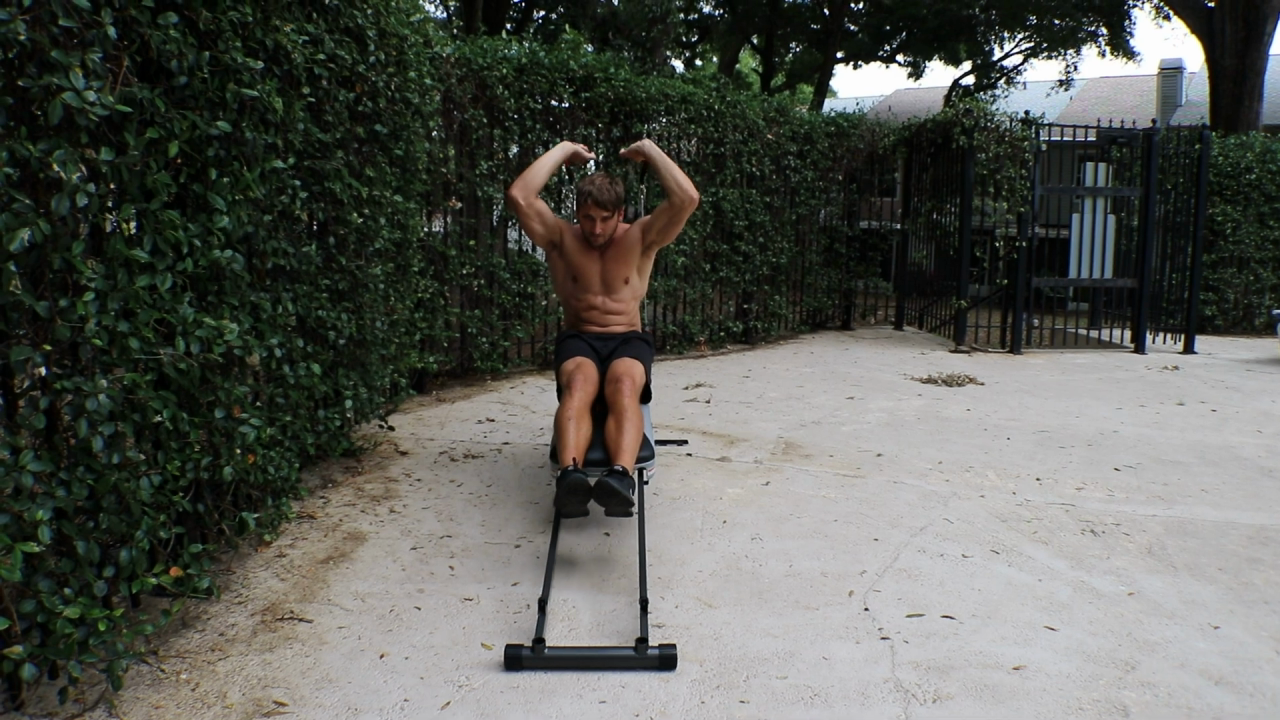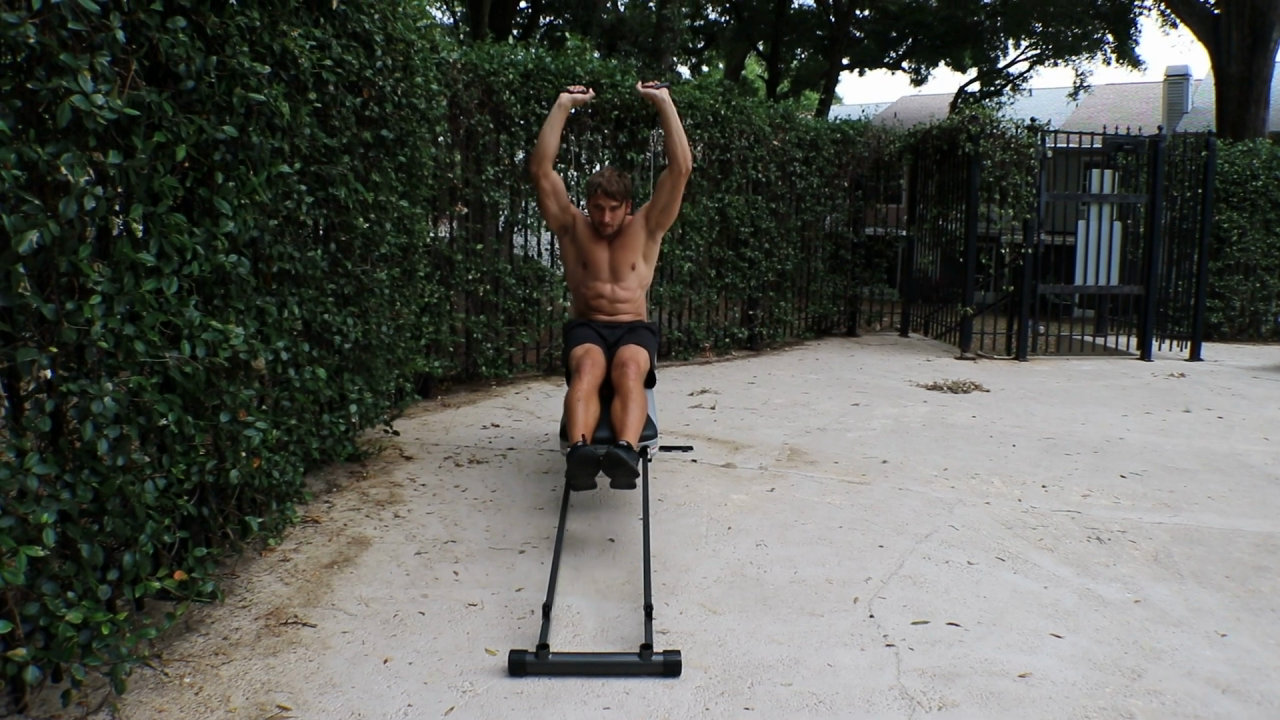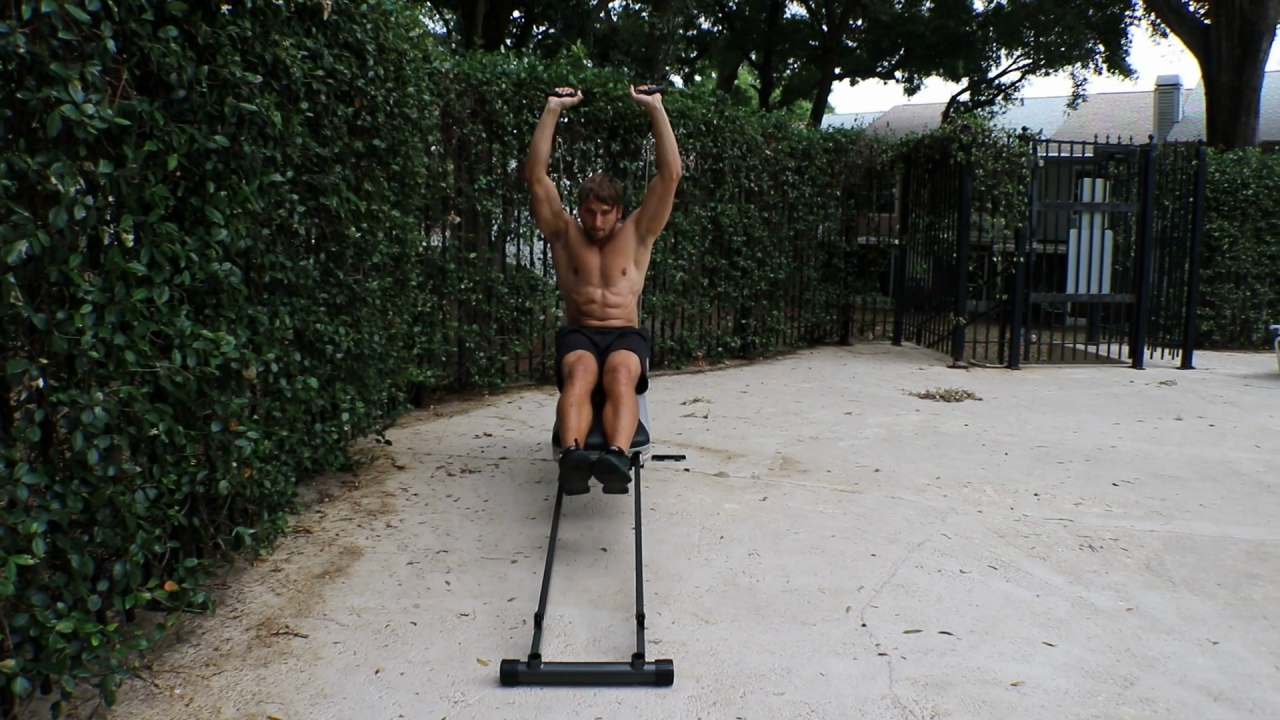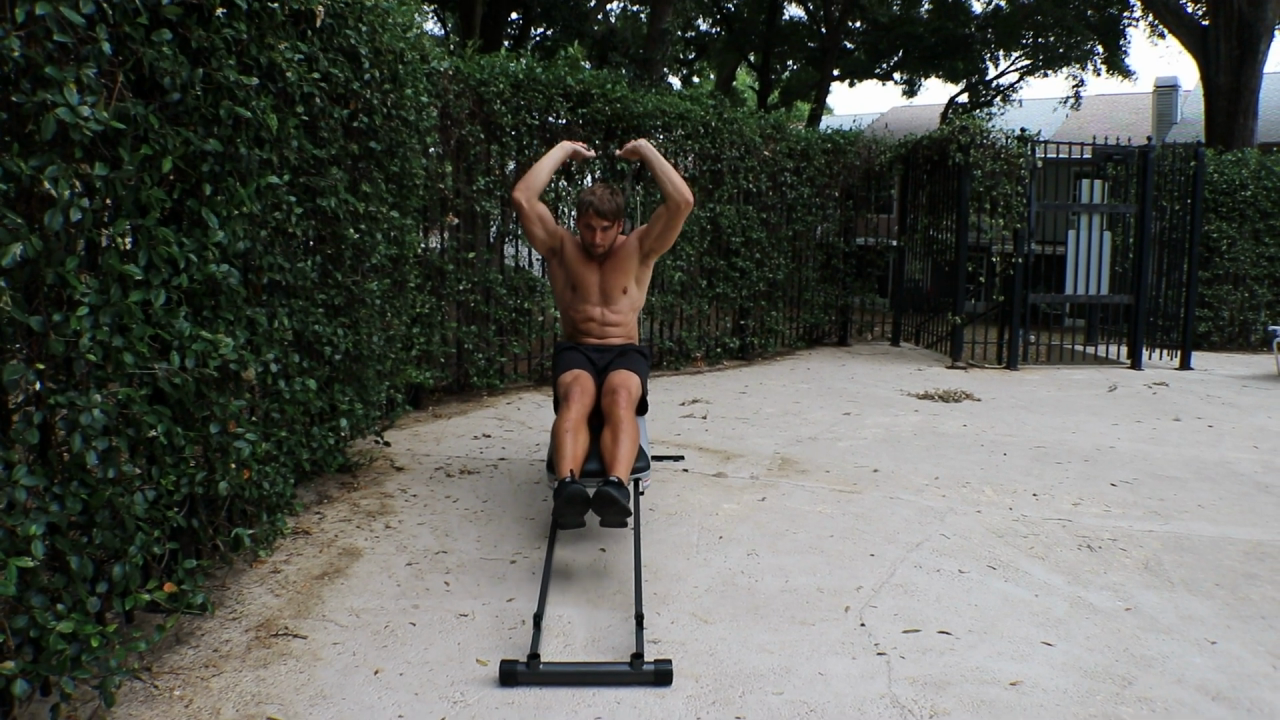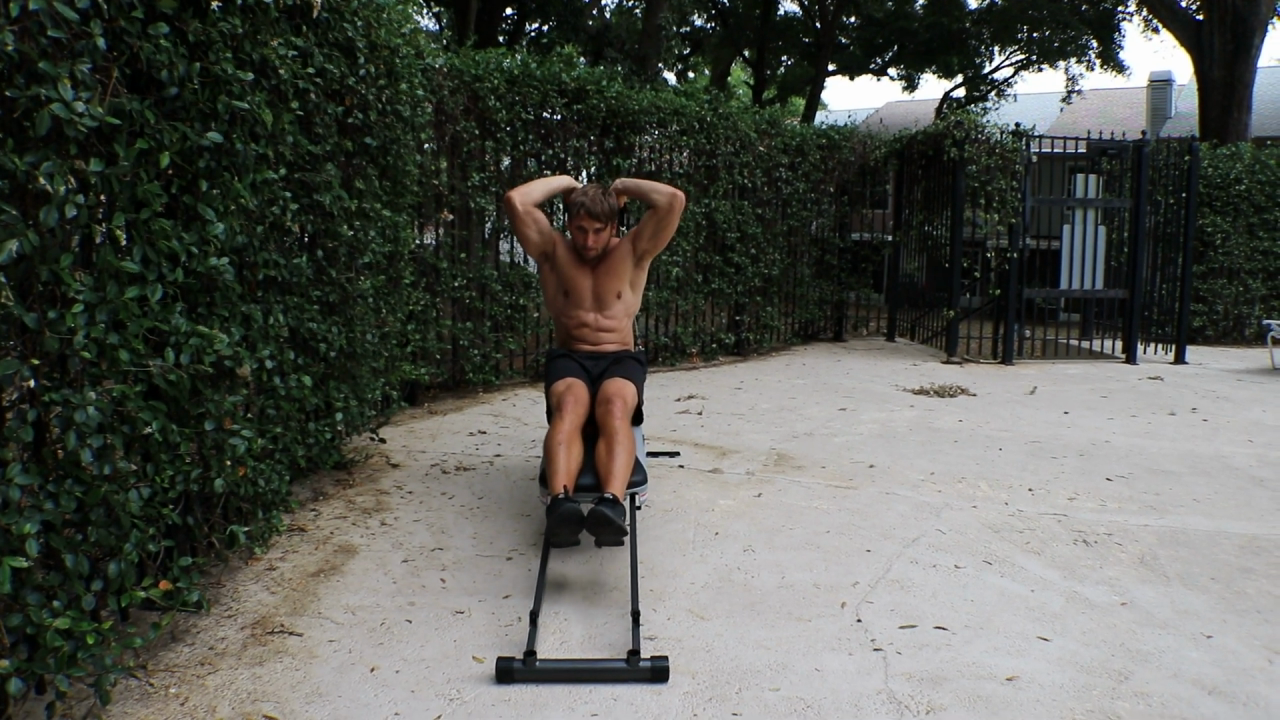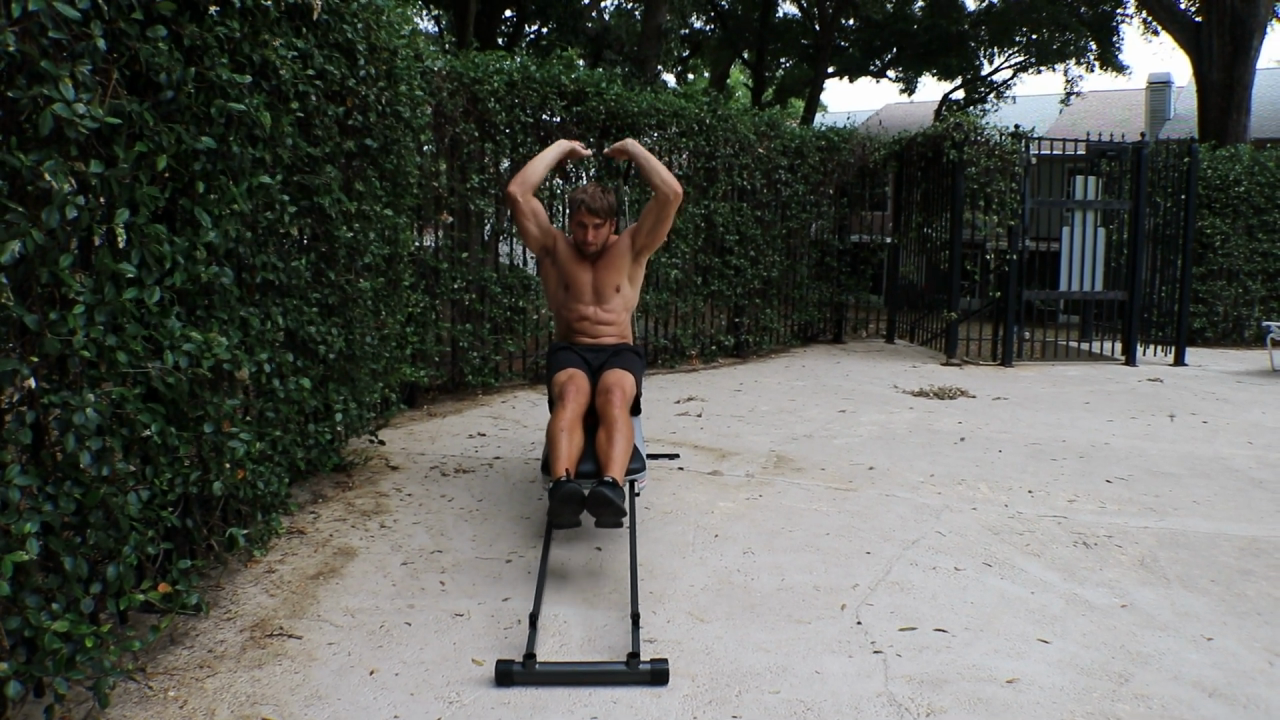
dt=0.5s
person 1, frame 1
left shoulder: (640, 238)
right shoulder: (561, 237)
left elbow: (688, 200)
right elbow: (518, 197)
left wrist: (650, 151)
right wrist: (563, 150)
left hip: (628, 339)
right hip: (578, 338)
left knee: (623, 385)
right knee: (579, 384)
left ankle: (621, 477)
right ankle: (569, 476)
person 1, frame 2
left shoulder: (647, 227)
right shoulder: (571, 227)
left elbow: (680, 167)
right elbow: (540, 169)
left wrist: (664, 102)
right wrist: (563, 104)
left hip: (635, 329)
right hip: (586, 328)
left knee: (628, 368)
right knee: (588, 367)
left ankle: (626, 451)
right ankle: (579, 451)
person 1, frame 3
left shoulder: (637, 234)
right shoulder: (564, 233)
left elbow: (671, 174)
right elbow: (535, 175)
left wrist: (655, 108)
right wrist: (552, 109)
left hip: (626, 335)
right hip: (578, 334)
left knee: (619, 374)
right knee: (580, 373)
left ankle: (617, 458)
right ankle: (572, 456)
person 1, frame 4
left shoulder: (639, 249)
right shoulder: (561, 248)
left elbow: (682, 202)
right elbow: (521, 199)
left wrist: (646, 151)
right wrist: (564, 150)
left hip: (626, 352)
right hip: (575, 350)
left knee: (619, 396)
right knee: (576, 395)
left ankle: (616, 487)
right ankle: (566, 487)
person 1, frame 5
left shoulder: (633, 251)
right shoulder: (553, 250)
left elbow: (673, 200)
right elbow: (514, 201)
left wrist: (623, 186)
right wrist: (565, 183)
left hip: (621, 359)
right hip: (568, 358)
left knee: (614, 408)
right knee: (569, 406)
left ankle: (612, 505)
right ankle: (560, 503)
person 1, frame 6
left shoulder: (632, 247)
right shoulder: (553, 247)
left elbow: (672, 194)
right elbow: (516, 193)
left wrist: (632, 148)
right wrist: (561, 148)
left hip: (620, 352)
right hip: (569, 351)
left knee: (613, 397)
right knee: (570, 396)
left ankle: (611, 486)
right ankle: (562, 486)
